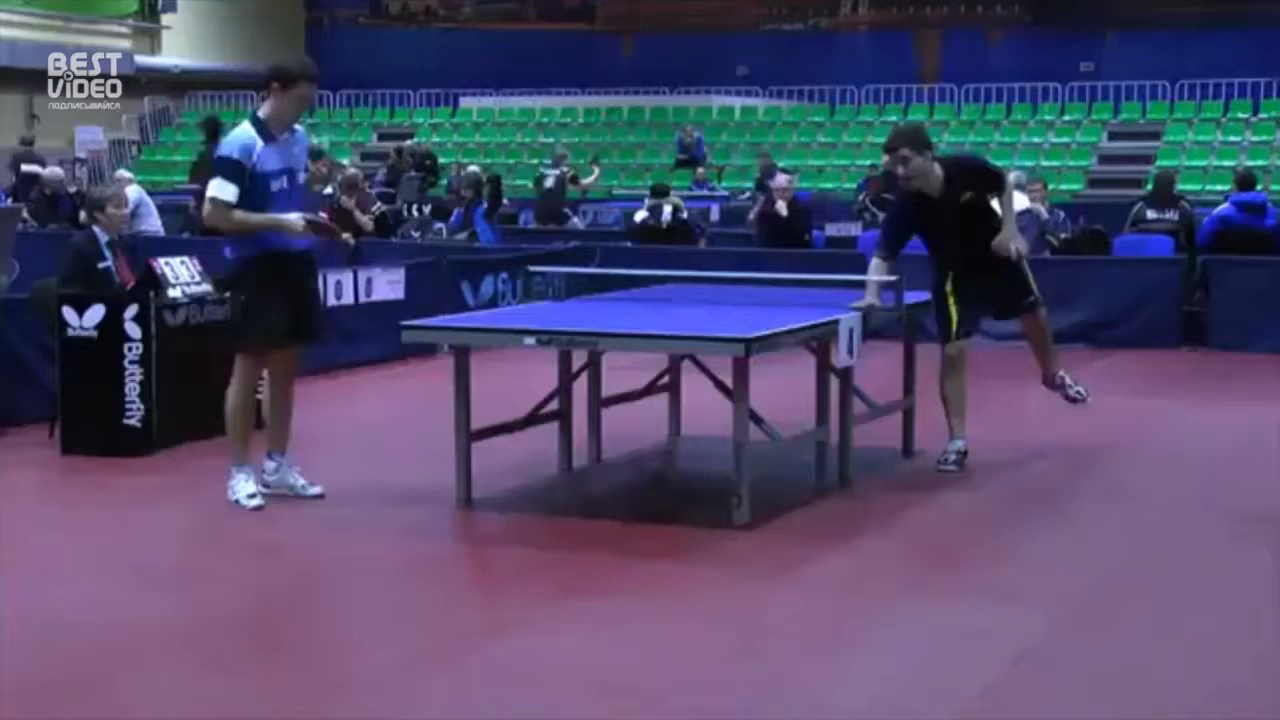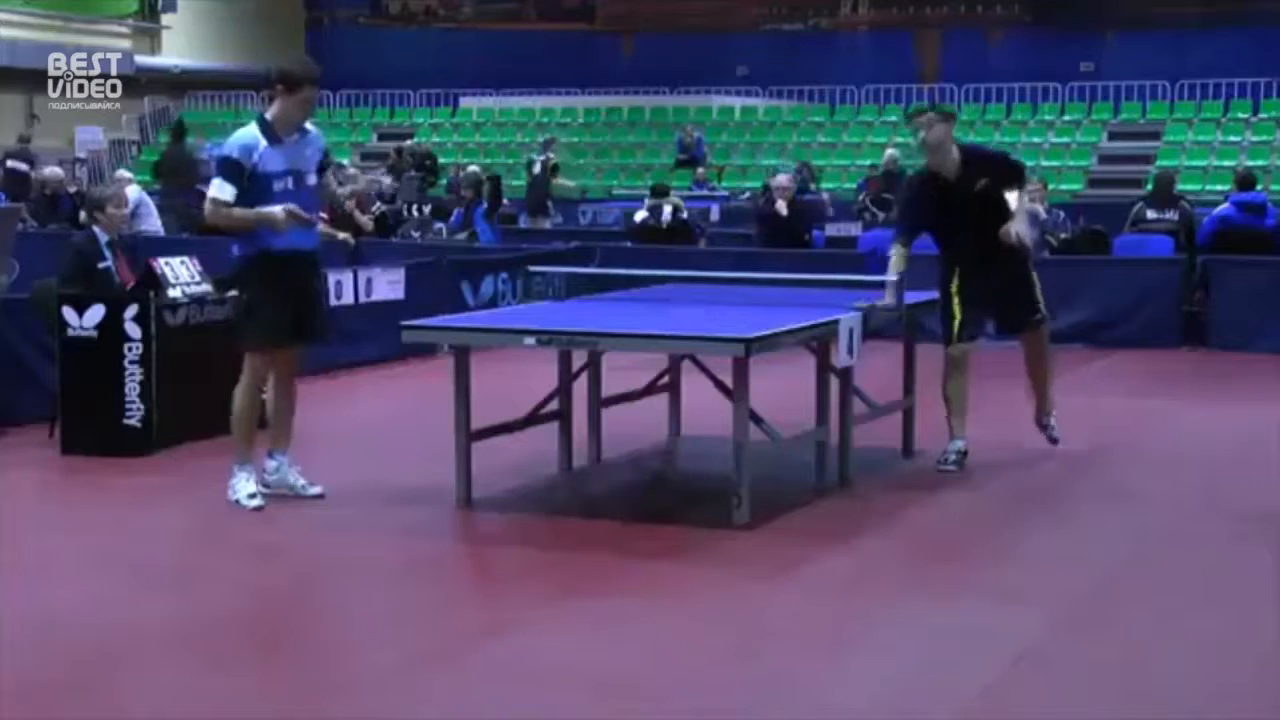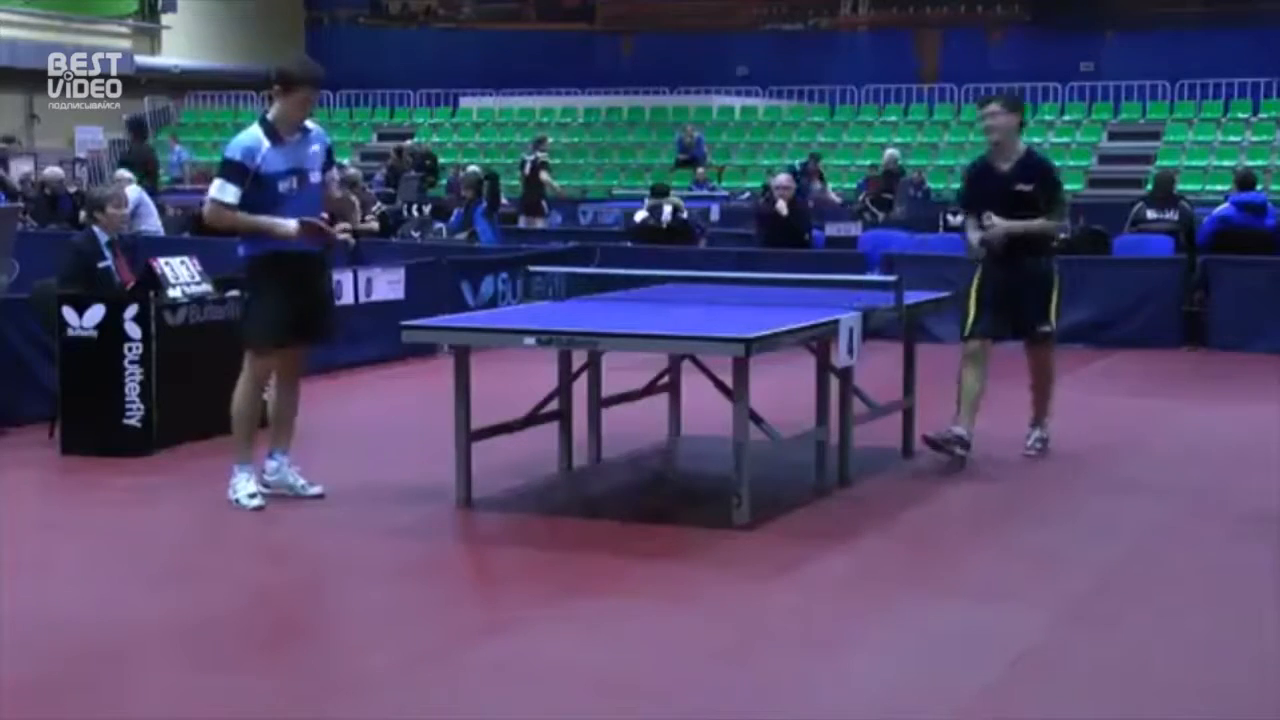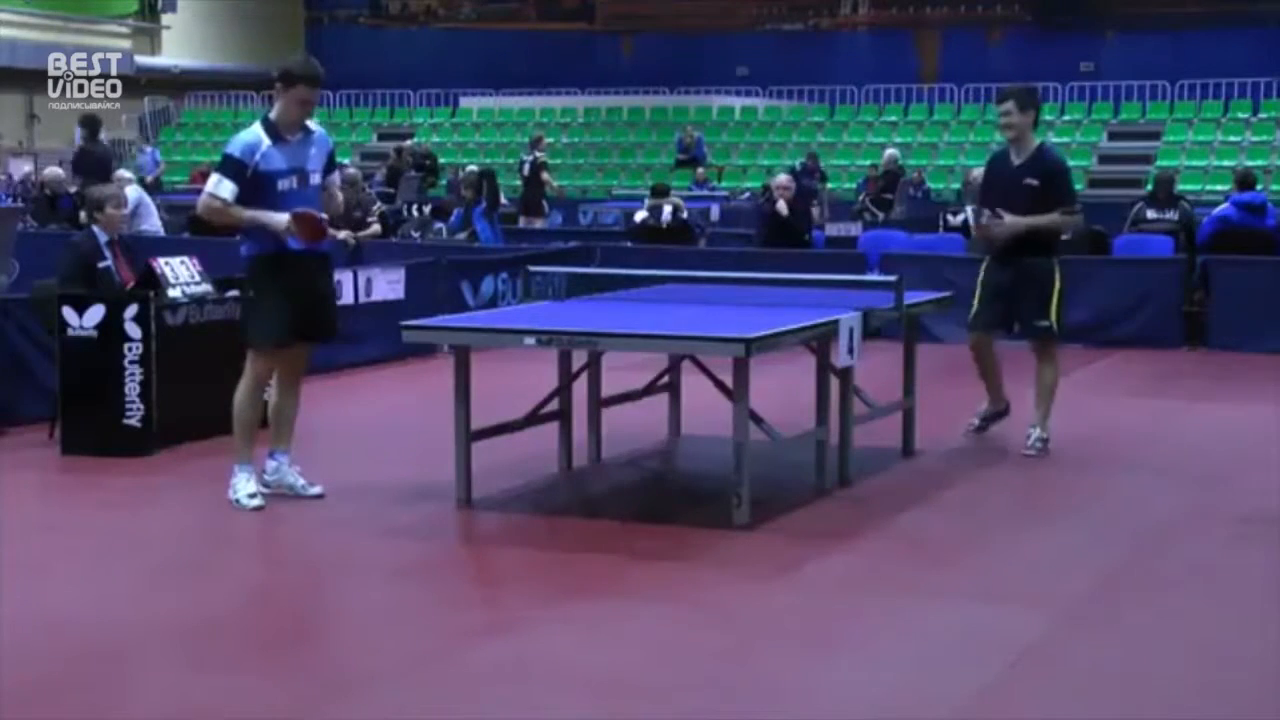
dt=0.4s
person 1, frame 1
left shoulder: (299, 139)
right shoulder: (239, 145)
right elbow: (214, 214)
right wrist: (277, 222)
left hip: (297, 263)
right hip: (257, 268)
left knee: (286, 370)
right knee: (250, 369)
left ankle: (276, 466)
right ankle: (240, 472)
person 1, frame 2
left shoulder: (314, 139)
right shoulder: (243, 145)
right elbow: (214, 211)
right wrist: (266, 214)
left hip: (305, 263)
right hip: (264, 266)
left knee: (288, 368)
right knee: (257, 369)
left ankle: (278, 465)
right ankle: (242, 473)
person 1, frame 3
left shoulder: (318, 138)
right shoulder: (247, 147)
right elbow: (213, 212)
right wrist: (275, 226)
left hip: (311, 265)
right hip: (269, 267)
left knee: (292, 369)
right knee: (258, 368)
left ankle: (278, 465)
right ankle: (242, 472)
person 1, frame 4
left shoulder: (321, 140)
right shoulder: (249, 144)
right elbow: (208, 206)
left wrist: (333, 203)
right wrist: (264, 218)
left hip: (313, 264)
right hip: (270, 267)
left knee: (294, 369)
right knee: (260, 368)
left ankle: (278, 465)
right ankle: (242, 472)
person 2, frame 1
left shoulder: (968, 168)
right shoulder: (906, 206)
left elbow: (1003, 185)
right elbow: (882, 255)
left wrist: (1010, 228)
right wrist: (872, 294)
left hip: (999, 257)
right hip: (957, 274)
left knee: (1035, 315)
right knee: (953, 353)
left ankle: (1052, 373)
right ankle: (957, 441)
person 2, frame 2
left shoulder: (988, 160)
right shoulder: (919, 188)
left elbow: (1023, 184)
right elbow: (901, 242)
left wrist: (1019, 217)
right wrist: (892, 288)
left hip: (1009, 261)
right hip: (963, 272)
left knee: (1036, 337)
right knee: (957, 354)
left ankle: (1044, 412)
right ankle: (957, 441)
person 2, frame 3
left shoulder: (1040, 168)
right shoulder: (977, 171)
left elbow: (1057, 224)
left wrist: (1009, 227)
right wrist: (975, 236)
left hip: (1034, 271)
right hip: (992, 271)
left knee: (1039, 351)
right knee: (974, 350)
left ankle: (1039, 428)
right ankle: (961, 431)
person 2, frame 4
left shoulder: (1052, 164)
right shoulder: (995, 163)
left elbow: (1072, 219)
left wrist: (1022, 224)
right wrist: (984, 225)
left hip: (1038, 266)
right hip: (998, 265)
left knee: (1043, 346)
right knee: (979, 339)
left ankle: (1040, 428)
right ankle: (996, 403)
